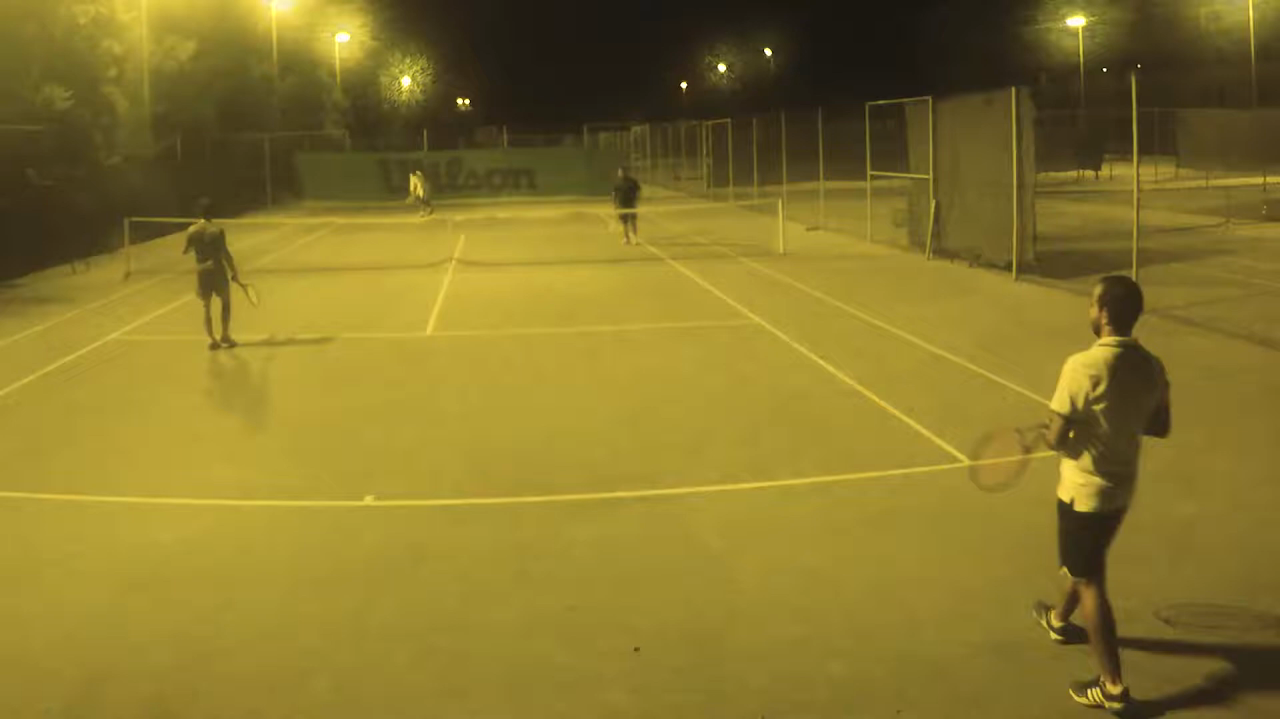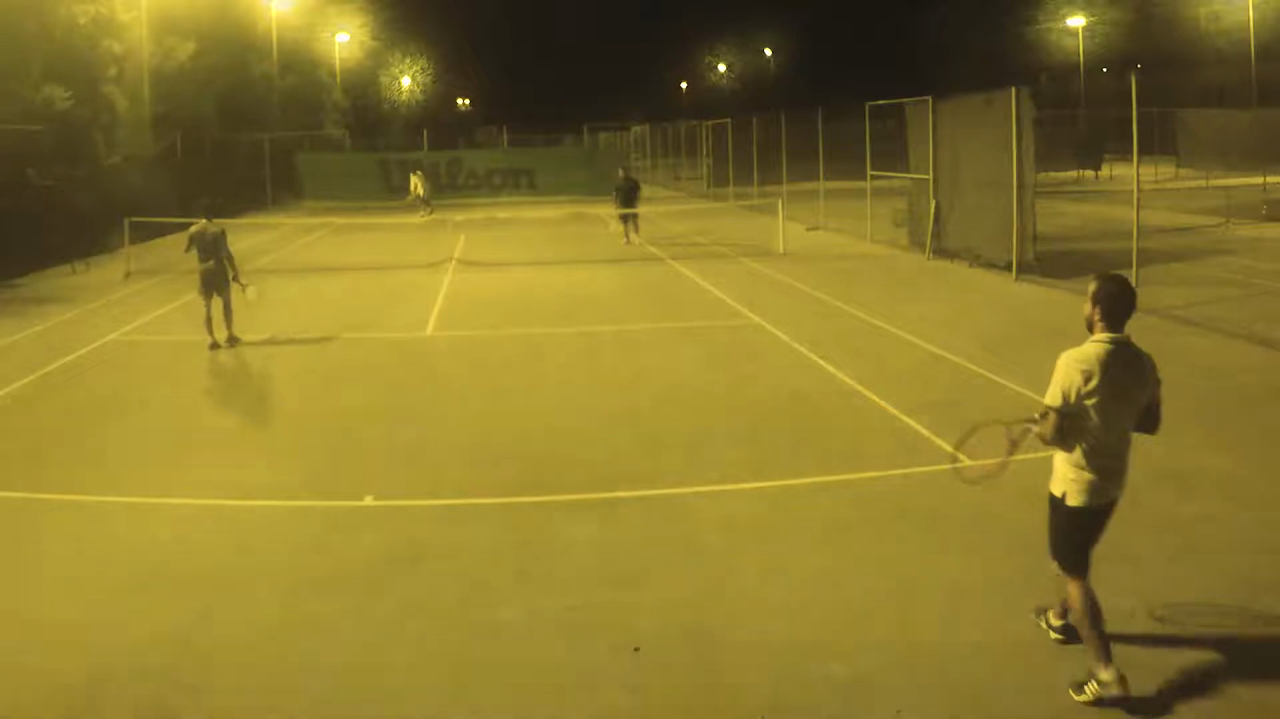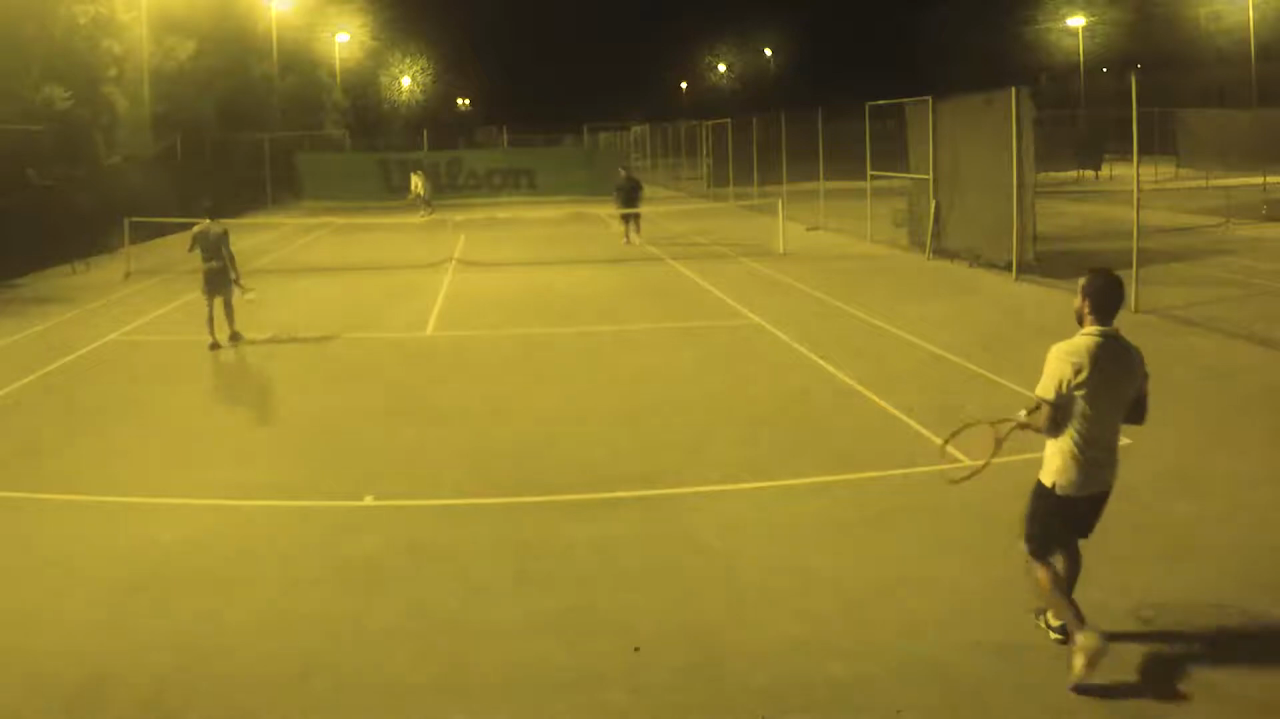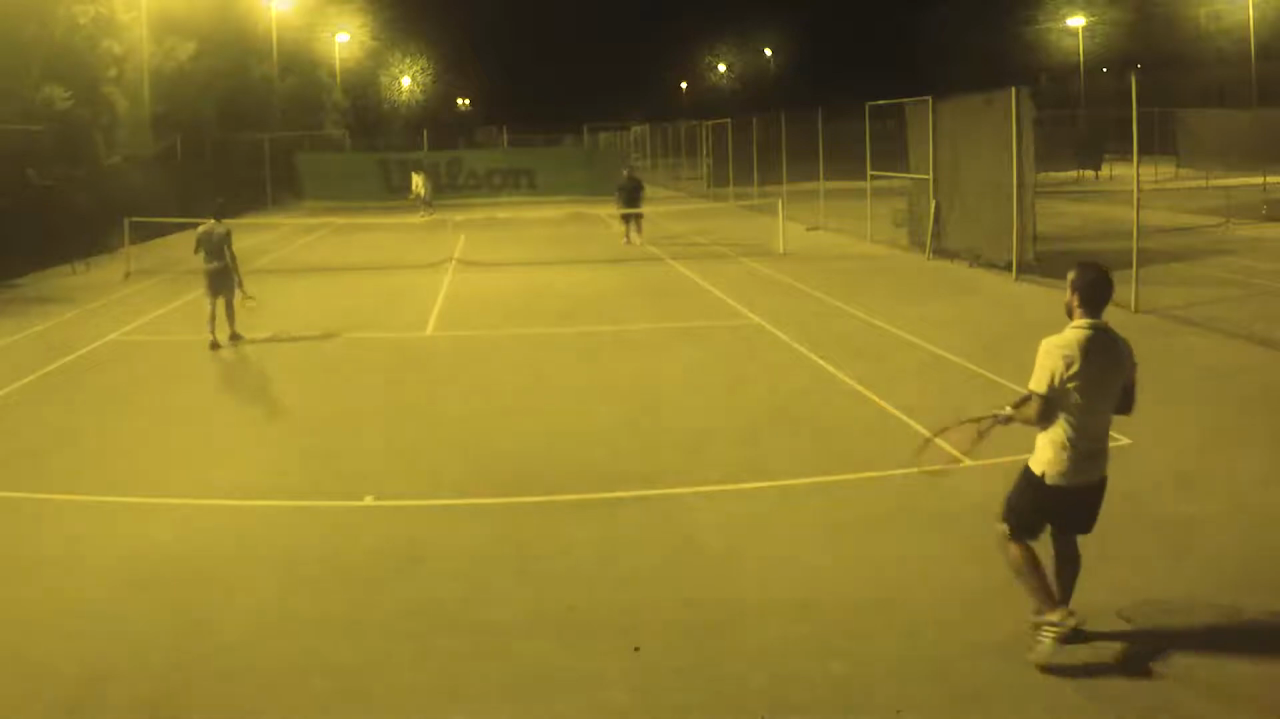
dt=0.1s
person 1, frame 1
left shoulder: (1082, 367)
right shoulder: (1152, 367)
left elbow: (1057, 439)
right elbow: (1160, 427)
left wrist: (1050, 432)
left hip: (1085, 491)
right hip: (1121, 488)
left knee: (1090, 582)
right knee: (1080, 567)
left ankle: (1113, 687)
right ankle: (1060, 620)
person 1, frame 2
left shoulder: (1075, 362)
right shoulder: (1143, 364)
left elbow: (1053, 433)
right elbow: (1150, 423)
left wrist: (1041, 425)
left hip: (1075, 484)
right hip: (1112, 481)
left knee: (1075, 575)
right knee: (1073, 561)
left ankle: (1107, 674)
right ankle: (1059, 619)
person 1, frame 3
left shoulder: (1066, 354)
right shoulder: (1132, 356)
left elbow: (1049, 424)
right elbow: (1137, 415)
left wrist: (1029, 418)
left hip: (1063, 476)
right hip: (1102, 474)
left knee: (1040, 560)
right knee: (1068, 546)
left ankle: (1084, 636)
right ankle: (1058, 618)
person 1, frame 4
left shoulder: (1057, 348)
right shoulder: (1121, 348)
left elbow: (1039, 415)
right elbow: (1124, 405)
left wrist: (1013, 412)
left hip: (1053, 467)
right hip: (1094, 467)
left knee: (1012, 536)
right knee: (1066, 539)
left ankle: (1055, 615)
right ankle: (1053, 613)
